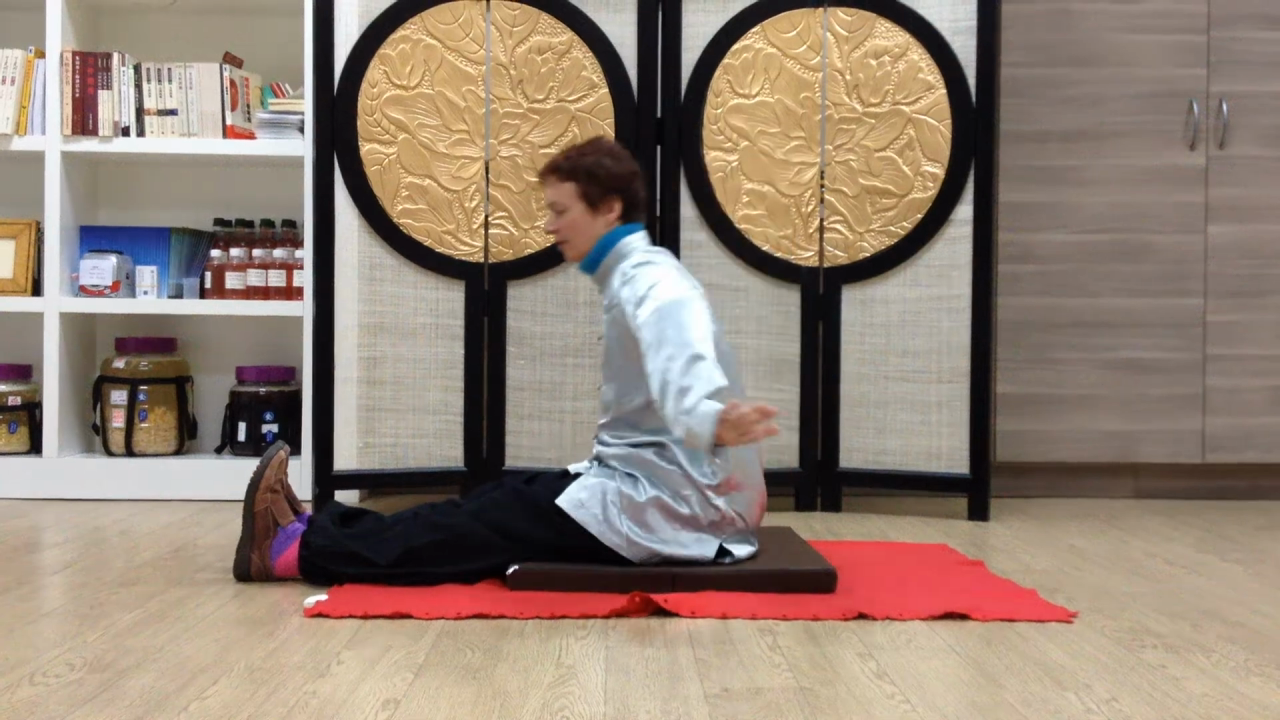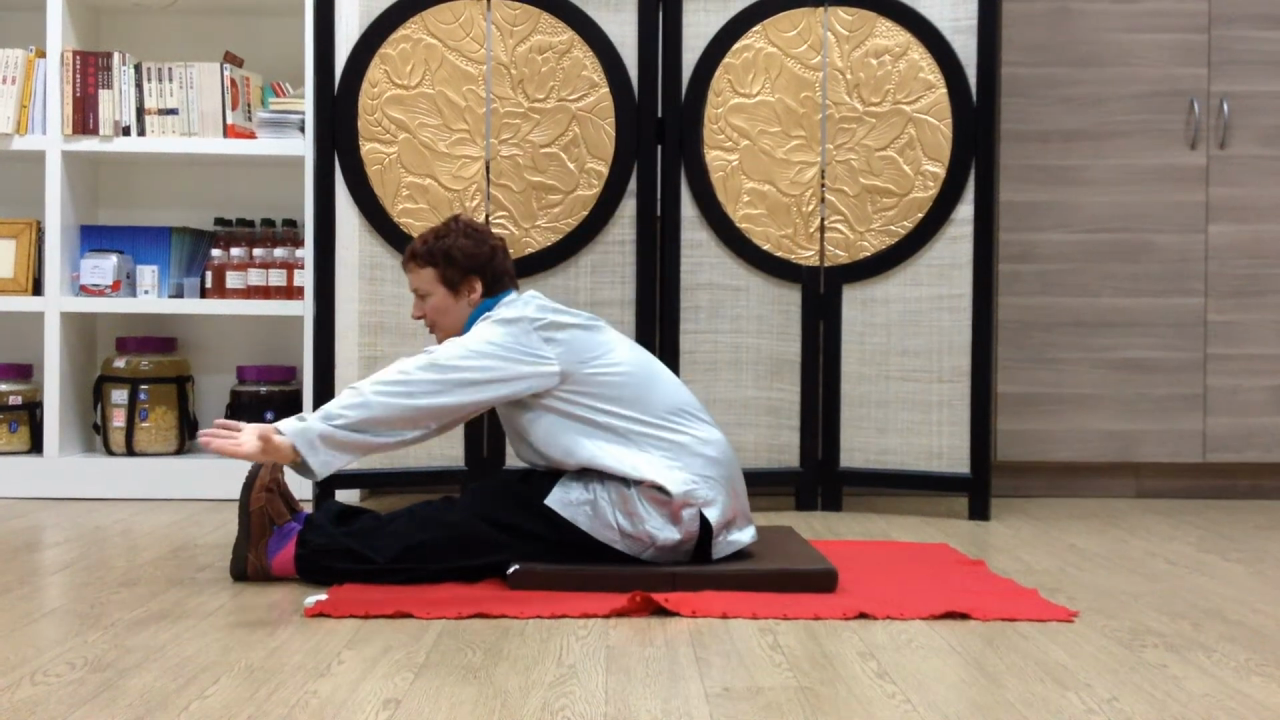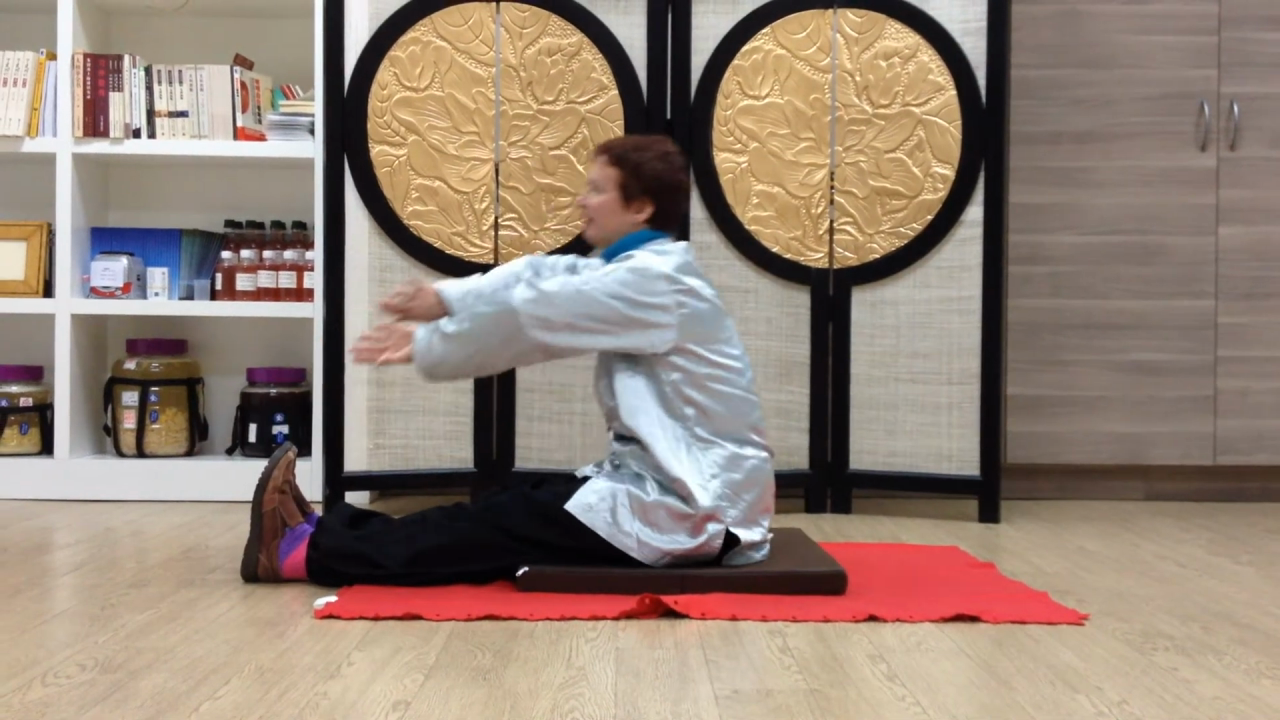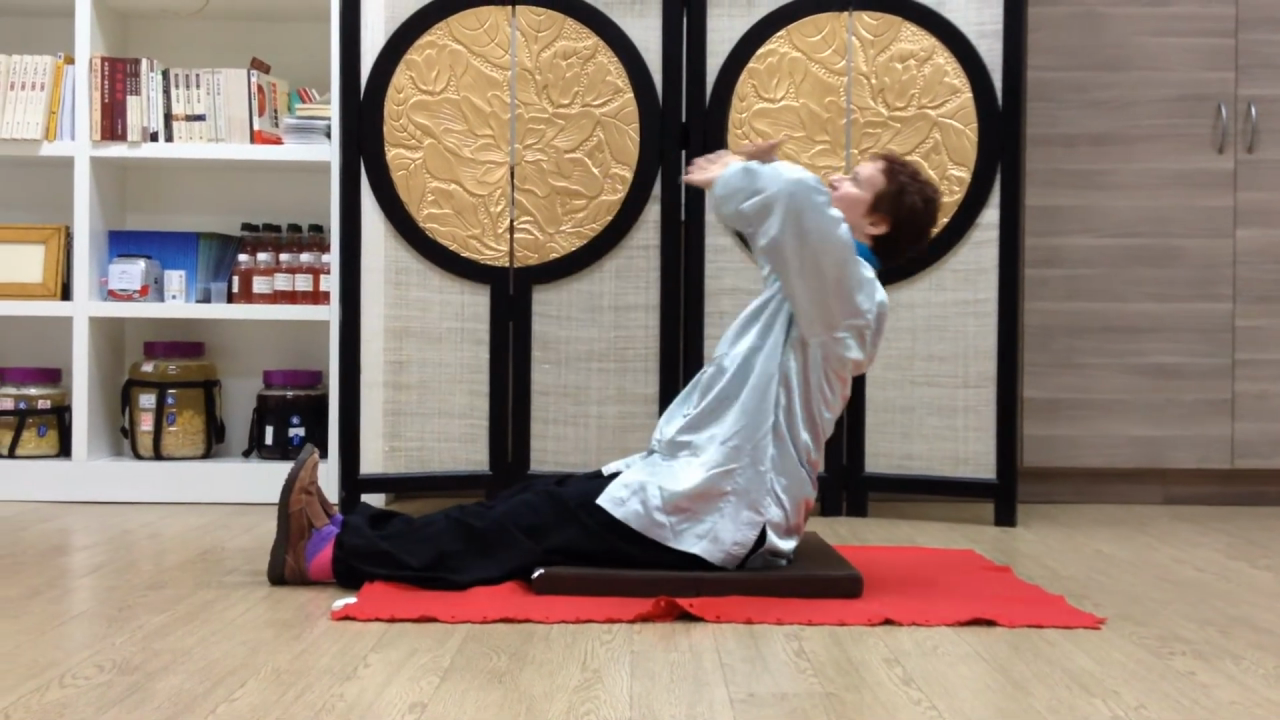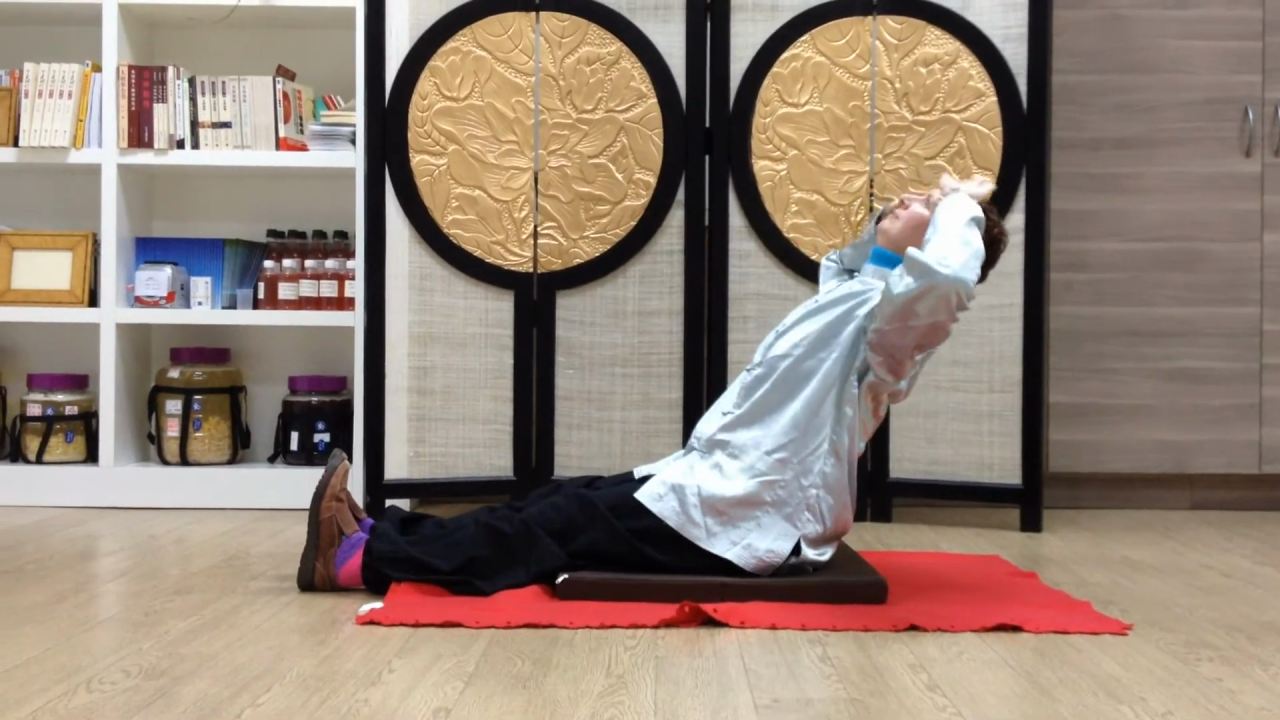
dt=1s
person 1, frame 1
left shoulder: (647, 282)
right shoulder: (639, 276)
left elbow: (678, 338)
left wrist: (710, 422)
left hip: (679, 505)
right hip: (666, 488)
left knee: (488, 525)
right knee: (496, 501)
left ankle: (298, 550)
right ankle: (316, 532)
person 1, frame 2
left shoulder: (517, 334)
right shoulder: (524, 324)
left elbow: (410, 394)
right elbow: (421, 399)
left wrist: (294, 441)
right wrist: (296, 438)
left hip: (668, 507)
right hip: (670, 492)
left knee: (477, 525)
right knee: (486, 504)
left ankle: (294, 550)
right ankle: (313, 532)
person 1, frame 3
left shoulder: (654, 280)
right shoulder: (645, 267)
left elbow: (532, 314)
right elbow: (539, 277)
left wrist: (428, 343)
right wrist: (444, 298)
left hip: (691, 509)
right hip: (684, 487)
left knee: (502, 531)
right knee: (508, 509)
left ankle: (303, 552)
right ankle: (321, 533)
person 1, frame 4
left shoulder: (846, 291)
right shoulder: (824, 288)
left elbow: (800, 196)
right elbow: (784, 219)
left wrist: (739, 175)
right wrist: (740, 176)
left hip: (718, 514)
right hip: (710, 492)
left knee: (526, 529)
right knee: (532, 504)
left ankle: (331, 552)
right ankle: (347, 532)
person 1, frame 5
left shoulder: (891, 313)
right shoulder: (862, 293)
left elbow: (944, 279)
right elbow: (846, 259)
left wrist: (958, 207)
right wrist: (891, 222)
left hip: (741, 518)
right hip: (728, 491)
left knee: (561, 528)
right knee: (561, 505)
left ankle: (360, 557)
right ankle: (378, 536)
